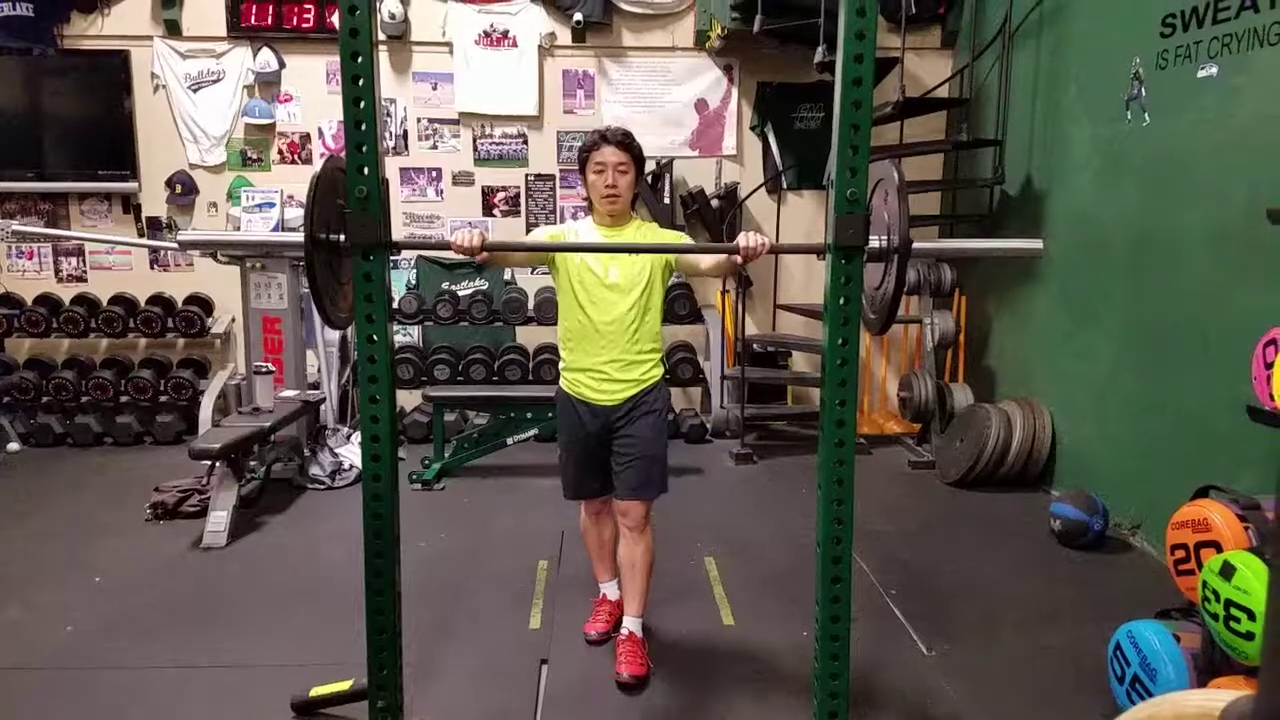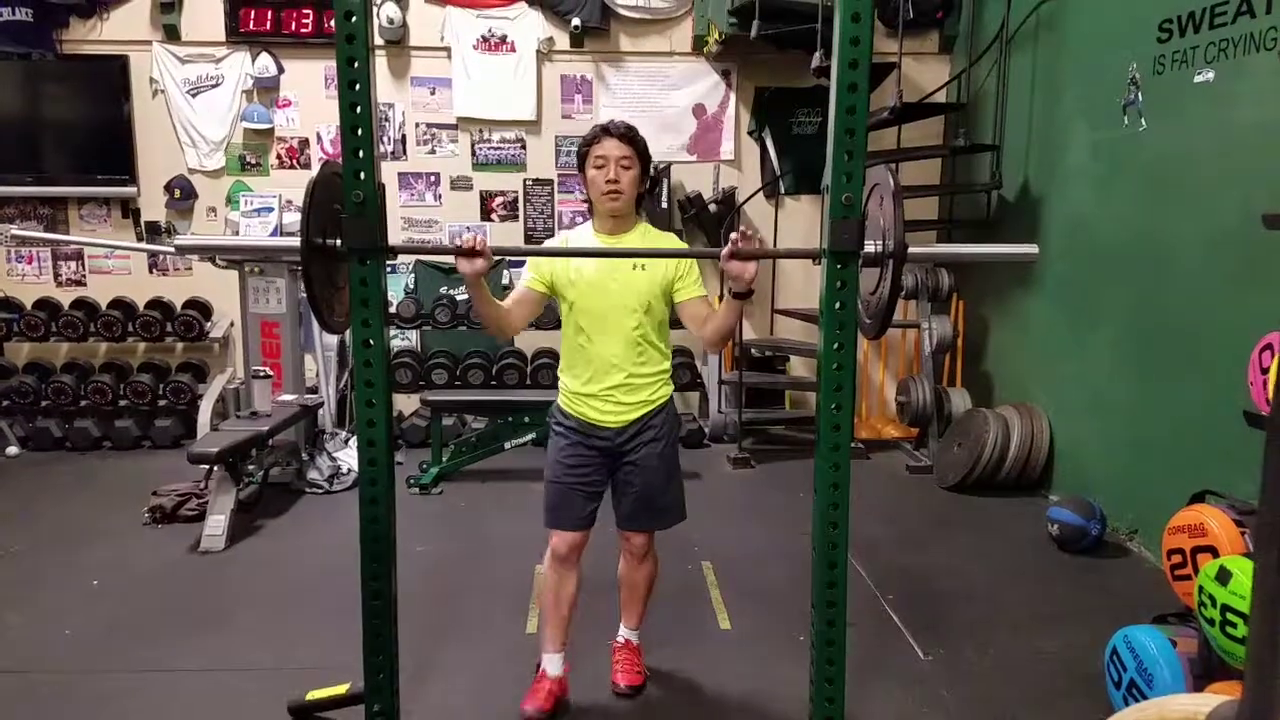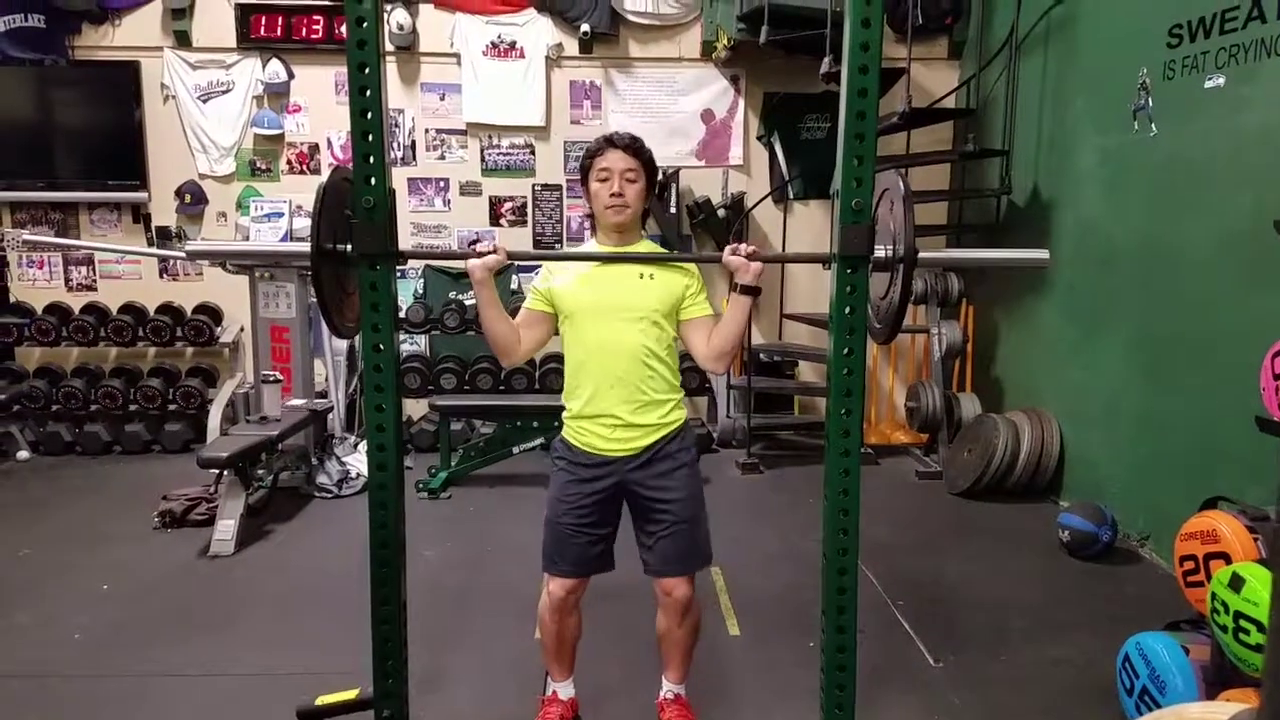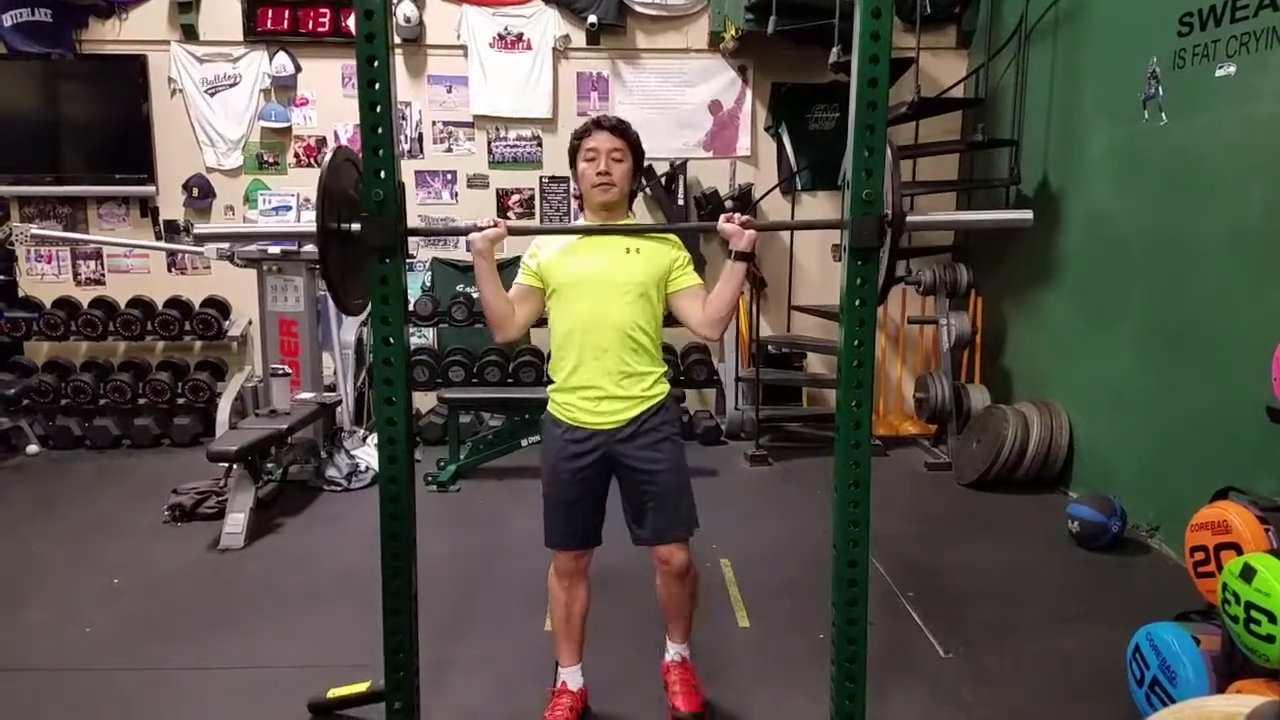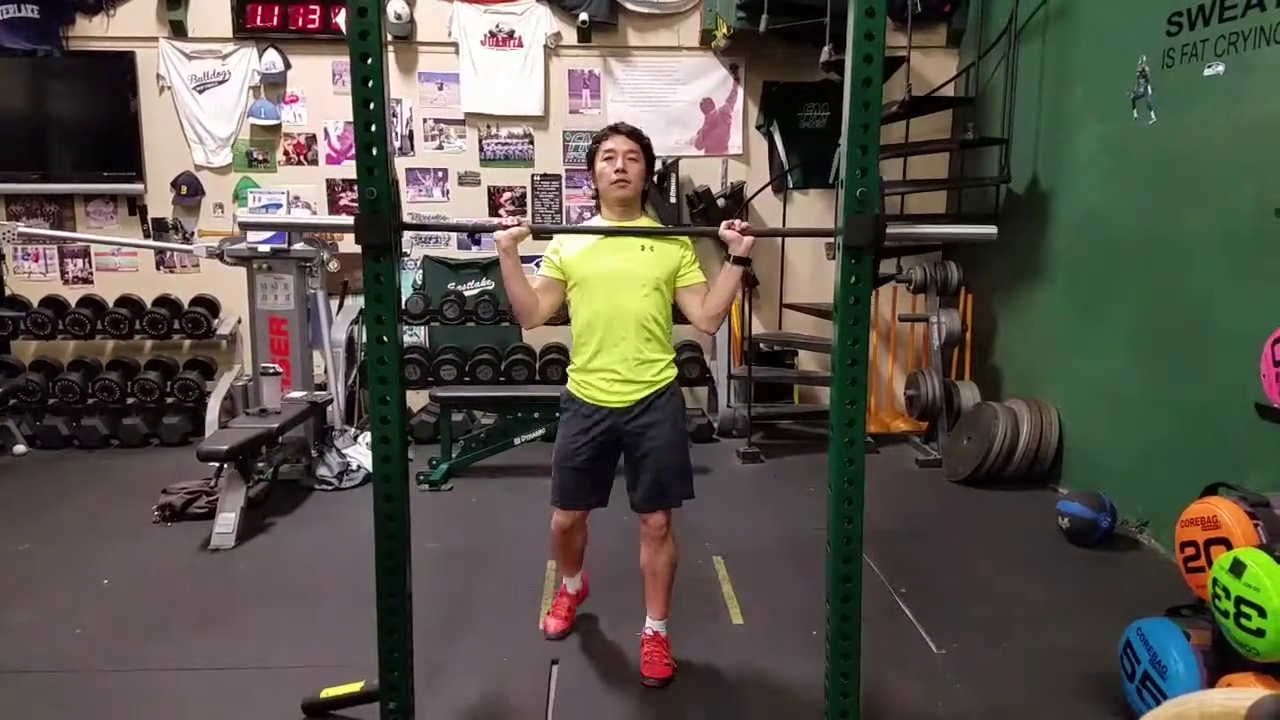
dt=0.7s
person 1, frame 1
left shoulder: (659, 239)
right shoulder: (561, 237)
left elbow: (708, 261)
right elbow: (513, 251)
left wrist: (740, 253)
right wrist: (480, 245)
left hip: (640, 396)
right hip: (578, 396)
left knee: (633, 513)
right knee: (594, 504)
left ankle: (632, 629)
right ankle: (607, 595)
person 1, frame 2
left shoulder: (670, 251)
right shoulder: (558, 249)
left elbow: (710, 337)
right elbow: (506, 326)
left wrist: (739, 288)
right wrist: (475, 282)
left hip: (647, 420)
right hip: (576, 419)
left knee: (638, 544)
right knee: (562, 546)
left ankle: (628, 641)
right ankle: (552, 670)
person 1, frame 3
left shoulder: (680, 272)
right shoulder: (558, 271)
left elbow: (716, 359)
right elbow: (511, 352)
left wrist: (745, 287)
right wrist: (483, 283)
left hip: (664, 451)
right hip: (582, 452)
left knee: (678, 592)
right knee: (560, 591)
person 1, frame 4
left shoulder: (665, 246)
right shoulder: (548, 247)
left elbow: (709, 325)
right elbow: (506, 327)
left wrist: (738, 255)
right wrist: (483, 257)
left hip: (647, 420)
right hip: (570, 424)
left knee: (674, 556)
right knee: (569, 561)
left ankle: (678, 655)
person 1, frame 5
left shoulder: (674, 244)
right shoulder: (567, 242)
left elbow: (707, 318)
right elbow: (530, 315)
left wrist: (736, 259)
right wrist: (507, 254)
left hip: (654, 401)
right hip: (585, 400)
left knee: (656, 524)
right knee: (566, 519)
left ankle: (655, 632)
right ankle: (572, 587)
